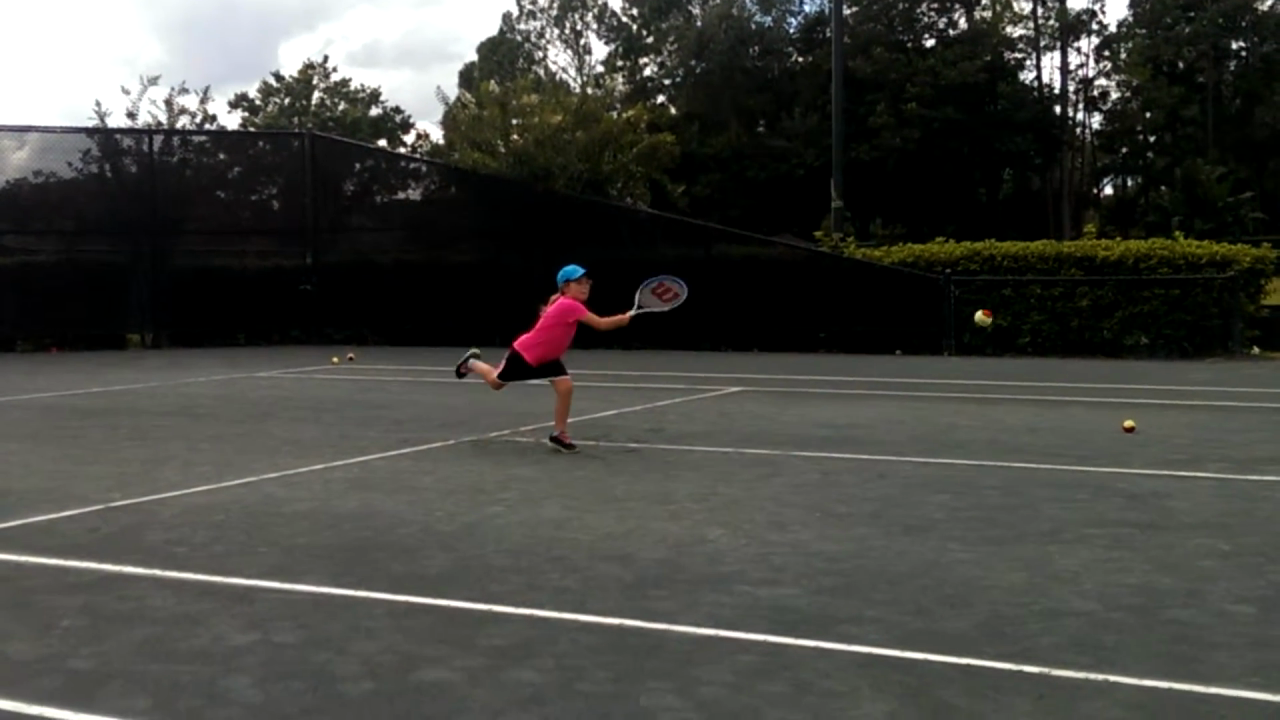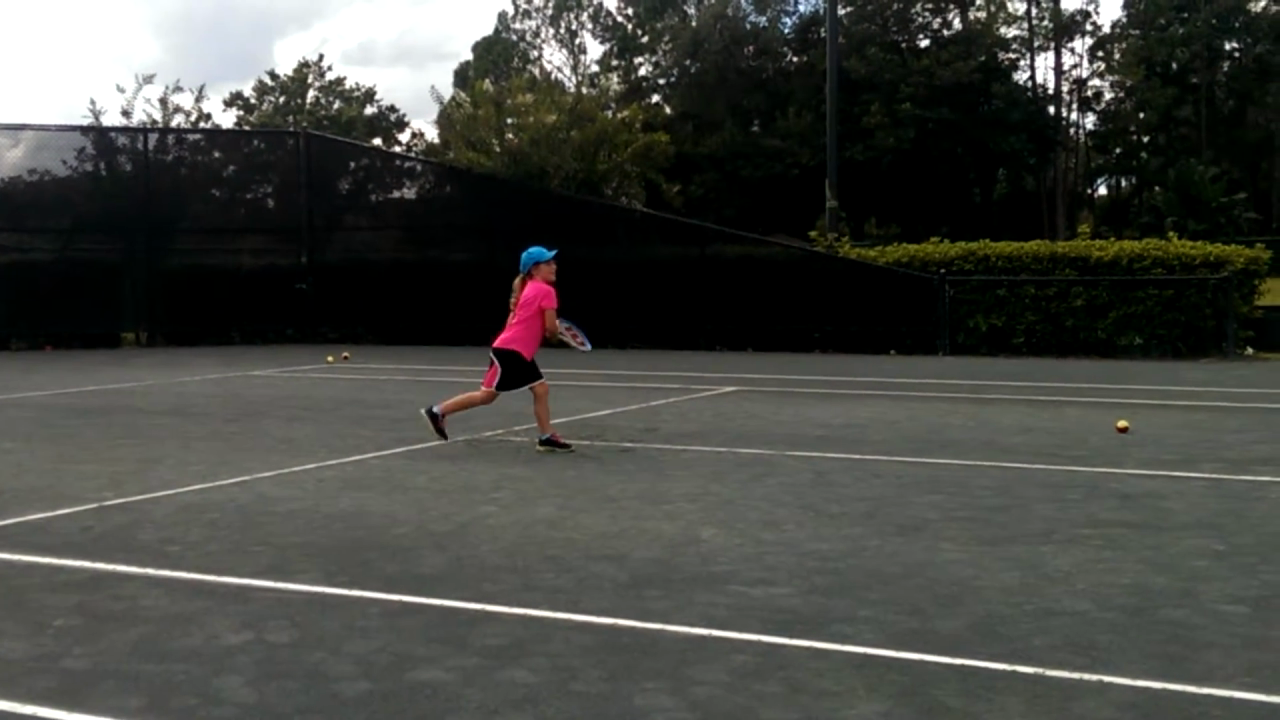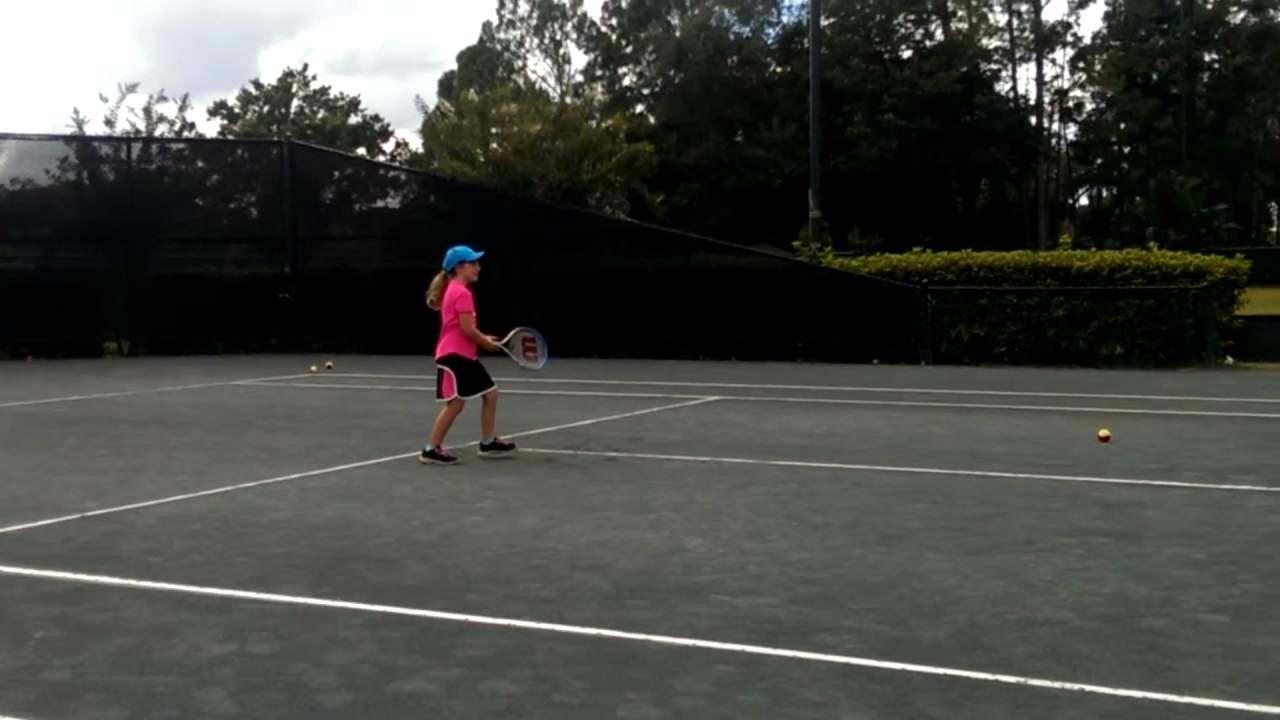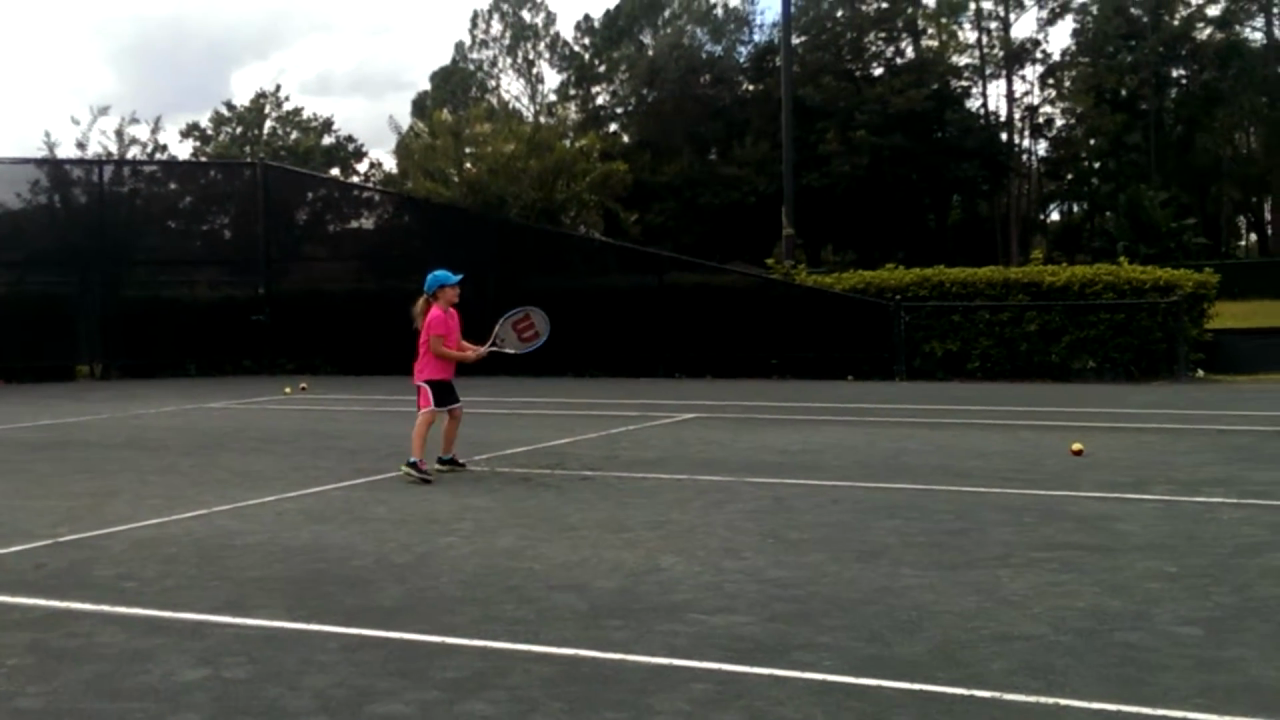
dt=0.5s
person 1, frame 1
left shoulder: (571, 306)
right shoulder: (569, 306)
right elbow: (601, 324)
right wrist: (623, 319)
left hip: (547, 357)
right hip: (524, 353)
left knee: (565, 387)
right knee: (495, 382)
left ankle: (558, 435)
right ankle: (472, 362)
person 1, frame 2
left shoulder: (530, 288)
right shoulder: (547, 291)
left elbow: (512, 321)
right elbow: (552, 327)
right wrist: (553, 332)
left hip: (519, 352)
right hip: (511, 351)
left knee: (541, 389)
right knee: (488, 394)
left ankle: (547, 437)
right ankle: (438, 411)
person 1, frame 3
left shoulder: (452, 291)
right shoulder: (462, 293)
right elbow: (467, 328)
left wrist: (483, 340)
right wrist: (487, 343)
left hip: (465, 356)
right hip: (454, 356)
left knee: (491, 394)
right knee: (455, 403)
left ankle: (489, 442)
right ankle: (431, 450)
person 1, frame 4
left shoulder: (451, 314)
right shoulder: (437, 316)
left elbow: (457, 342)
right elbow: (437, 349)
left wrist: (473, 349)
right wrist: (465, 357)
left hip: (443, 375)
right hip: (430, 375)
left knee: (455, 412)
right knee: (428, 414)
left ankle: (447, 457)
right ankle: (414, 462)
